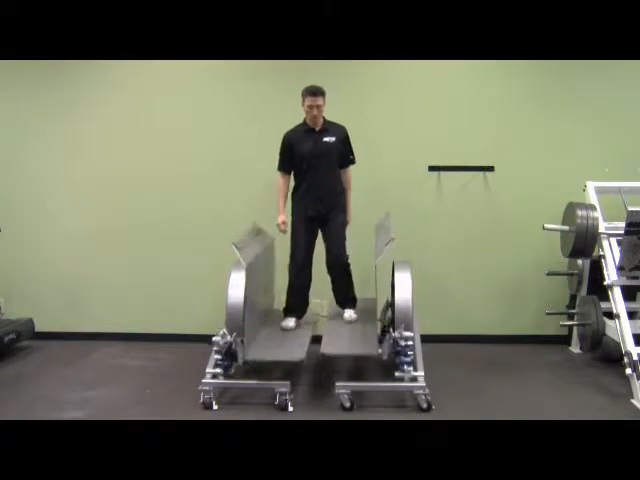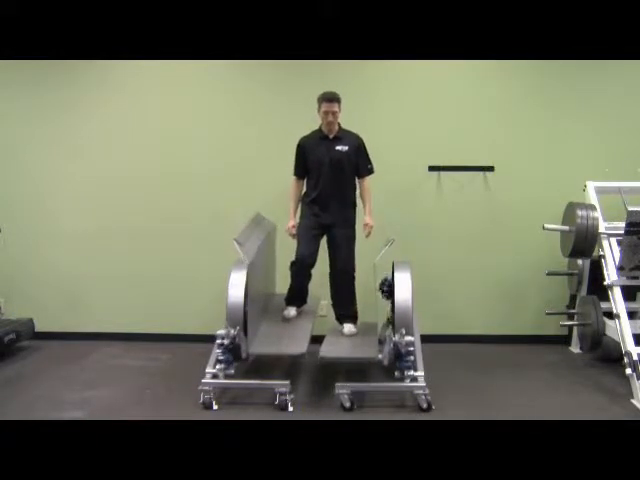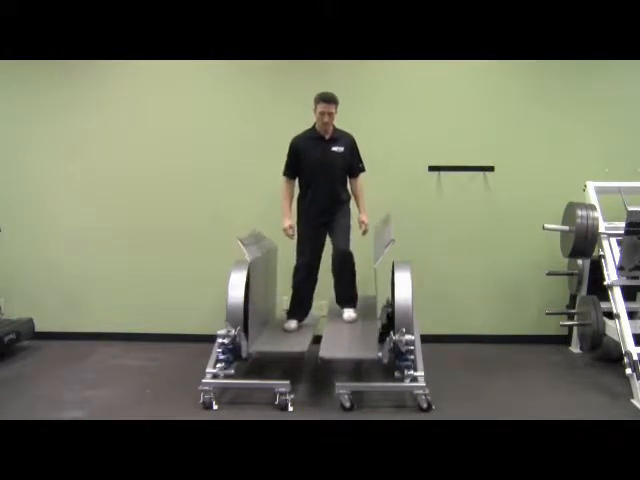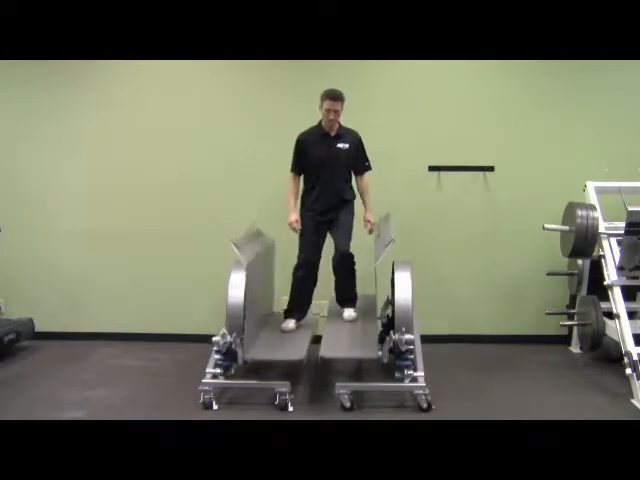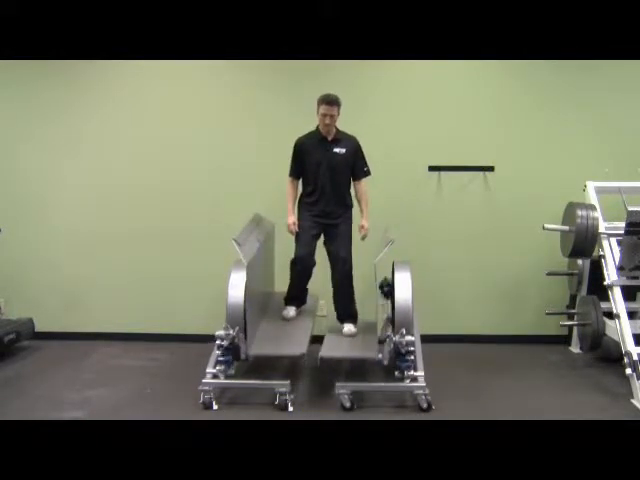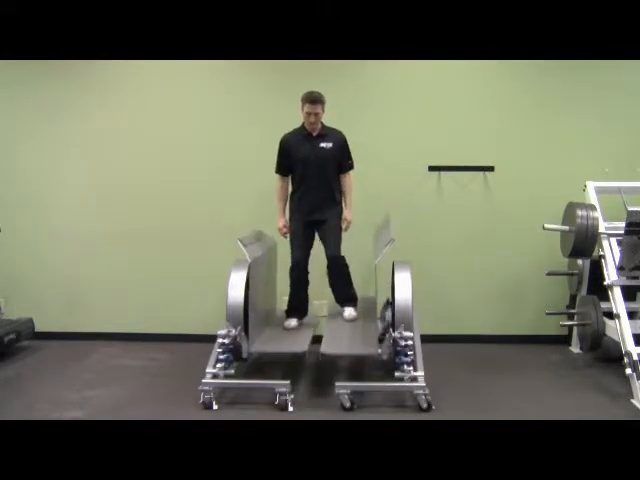
dt=0.5s
person 1, frame 1
left shoulder: (339, 133)
right shoulder: (292, 137)
left elbow: (345, 171)
right elbow: (284, 176)
left wrist: (348, 205)
right wrist: (282, 211)
left hip: (334, 208)
right hip: (303, 209)
left knee: (337, 257)
right knee: (300, 261)
left ankle: (348, 304)
right ankle: (293, 312)
person 1, frame 2
left shoulder: (354, 142)
right shoulder: (306, 143)
left elbow: (363, 179)
right elbow: (298, 180)
left wrist: (368, 213)
right wrist: (292, 215)
left hip: (343, 215)
right hip: (312, 212)
left knee: (343, 268)
right knee: (302, 260)
left ankle: (347, 318)
right ankle: (294, 302)
person 1, frame 3
left shoulder: (347, 141)
right shoulder: (299, 143)
left elbow: (355, 178)
right elbow: (289, 181)
left wrist: (362, 211)
right wrist: (287, 216)
left hip: (339, 210)
right hip: (310, 213)
left knee: (343, 252)
right knee: (306, 264)
left ankle: (348, 304)
right ankle: (296, 315)
person 1, frame 4
left shoulder: (352, 139)
right shoulder: (305, 139)
left elbow: (361, 176)
right elbow: (295, 176)
left wrist: (368, 209)
right wrist: (292, 210)
left hip: (342, 208)
right hip: (312, 210)
left knee: (343, 253)
right knee: (306, 261)
left ankle: (348, 304)
right ankle: (294, 314)
person 1, frame 5
left shoulder: (351, 144)
right shoulder: (303, 143)
left elbow: (359, 181)
right elbow: (293, 180)
left wrist: (364, 216)
right wrist: (290, 213)
left hip: (340, 215)
right hip: (310, 212)
left knee: (342, 266)
right knee: (303, 258)
left ankle: (348, 318)
right ankle: (294, 301)
person 1, frame 6
left shoulder: (337, 138)
right shoulder: (289, 141)
left elbow: (345, 175)
right elbow: (282, 180)
left wrist: (348, 208)
right wrist: (281, 215)
left hip: (330, 210)
right hip: (300, 212)
left knee: (334, 256)
right knee: (298, 263)
left ankle: (348, 302)
right ankle: (295, 312)
